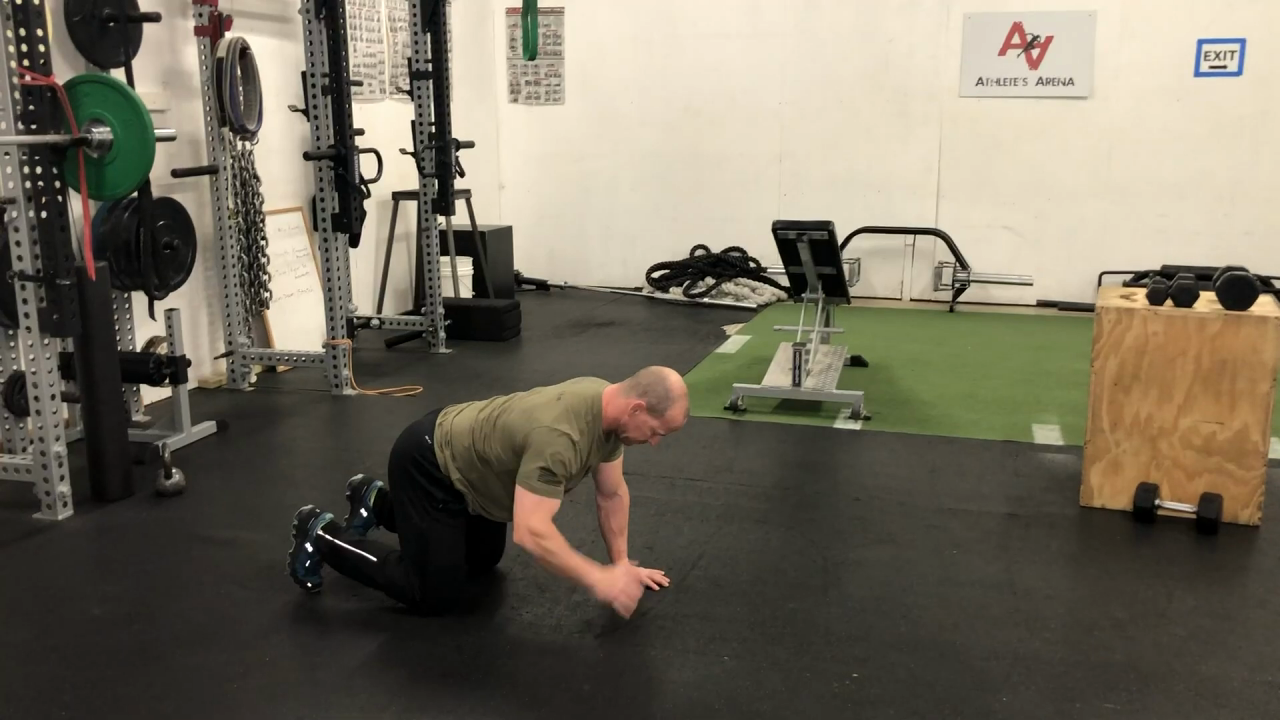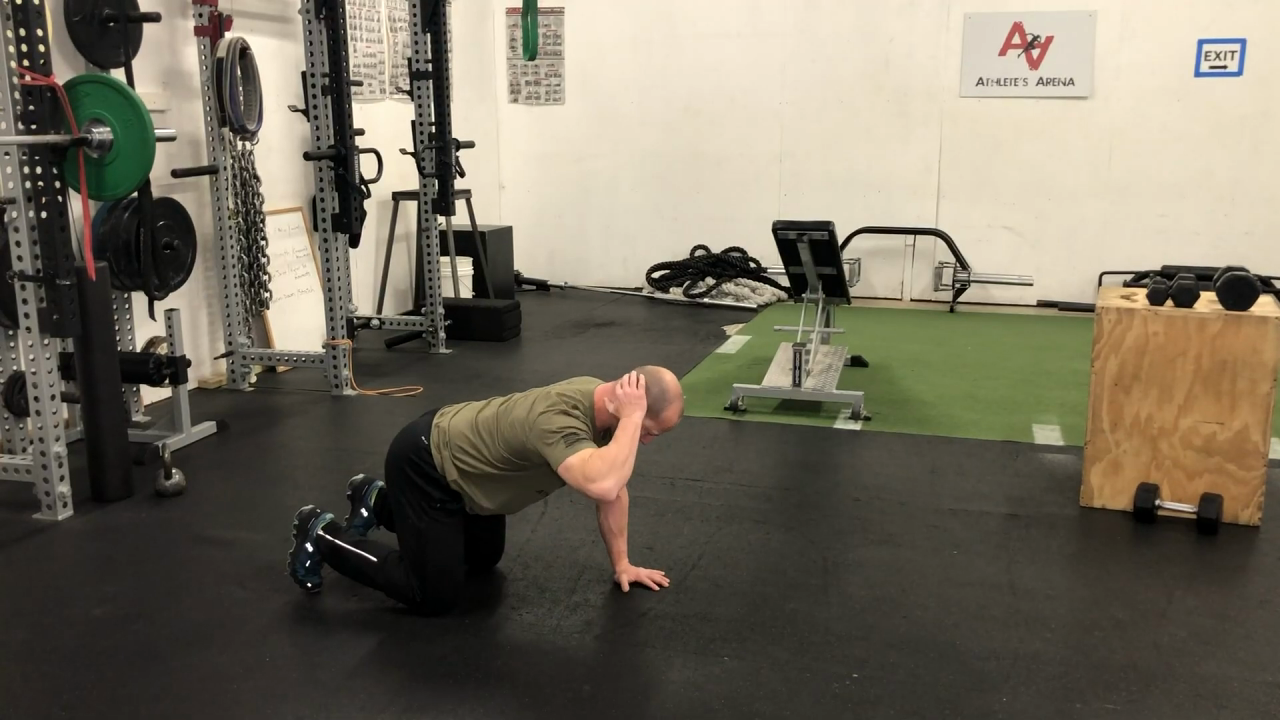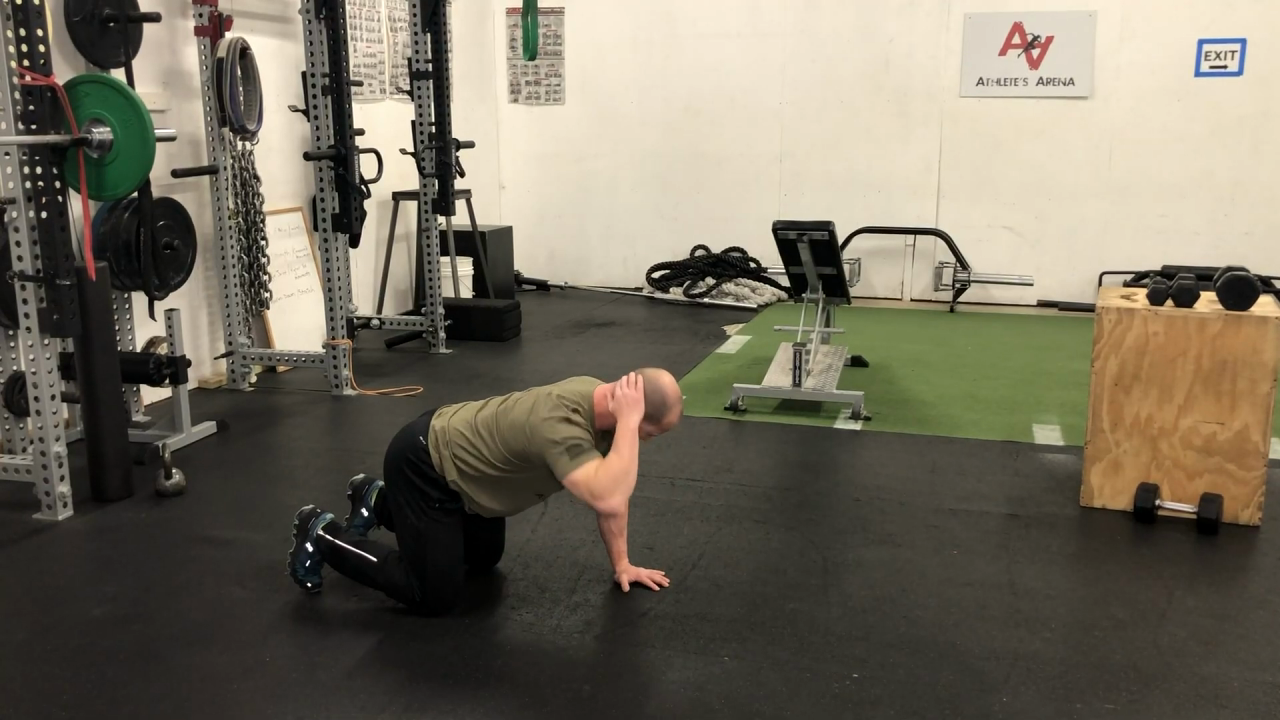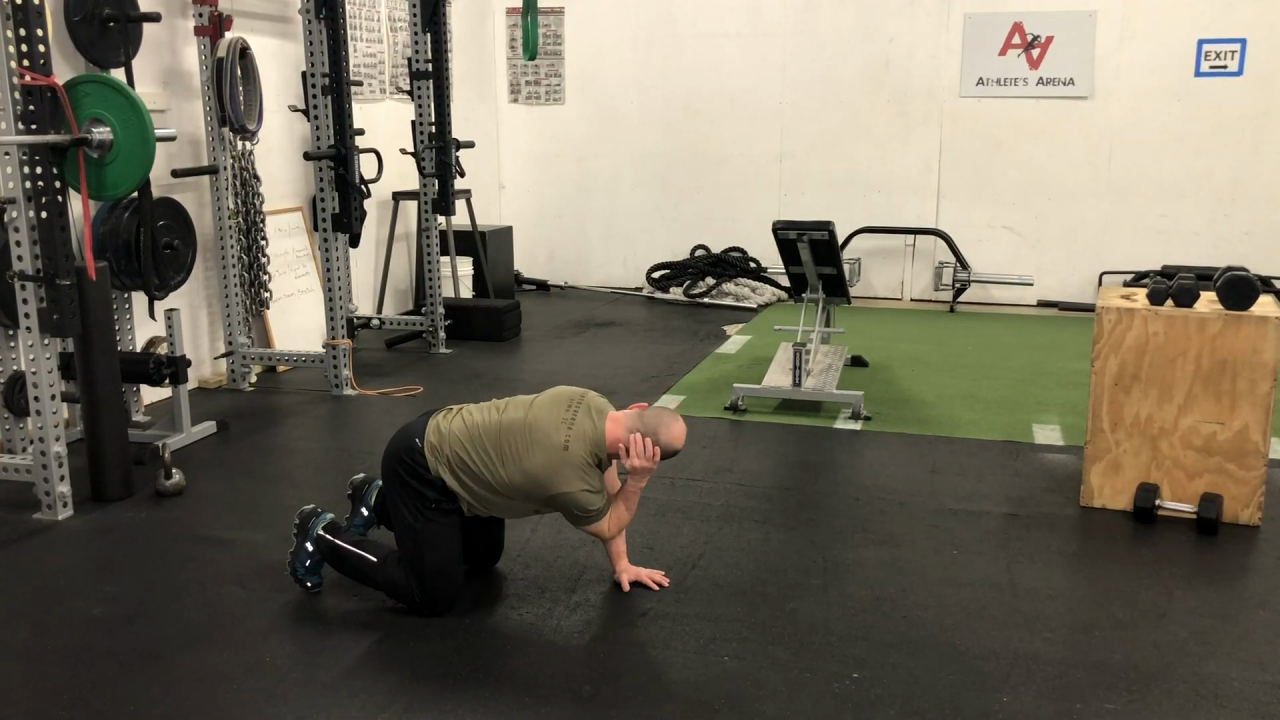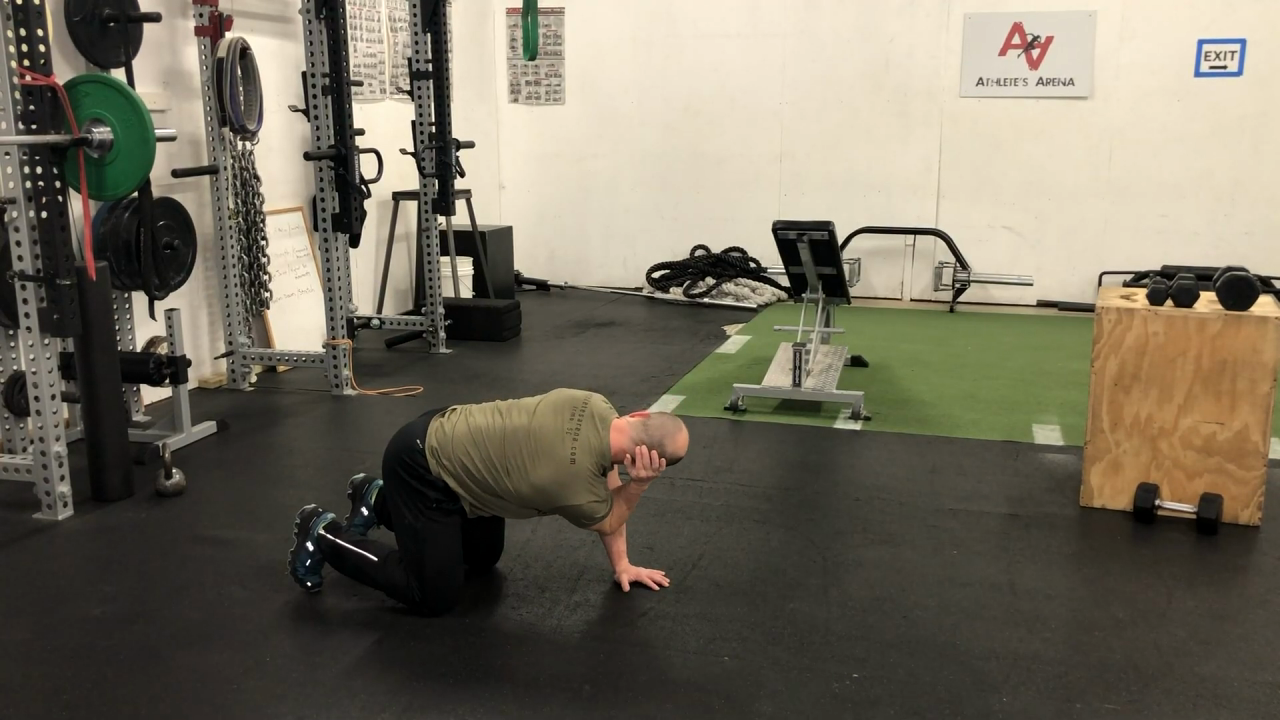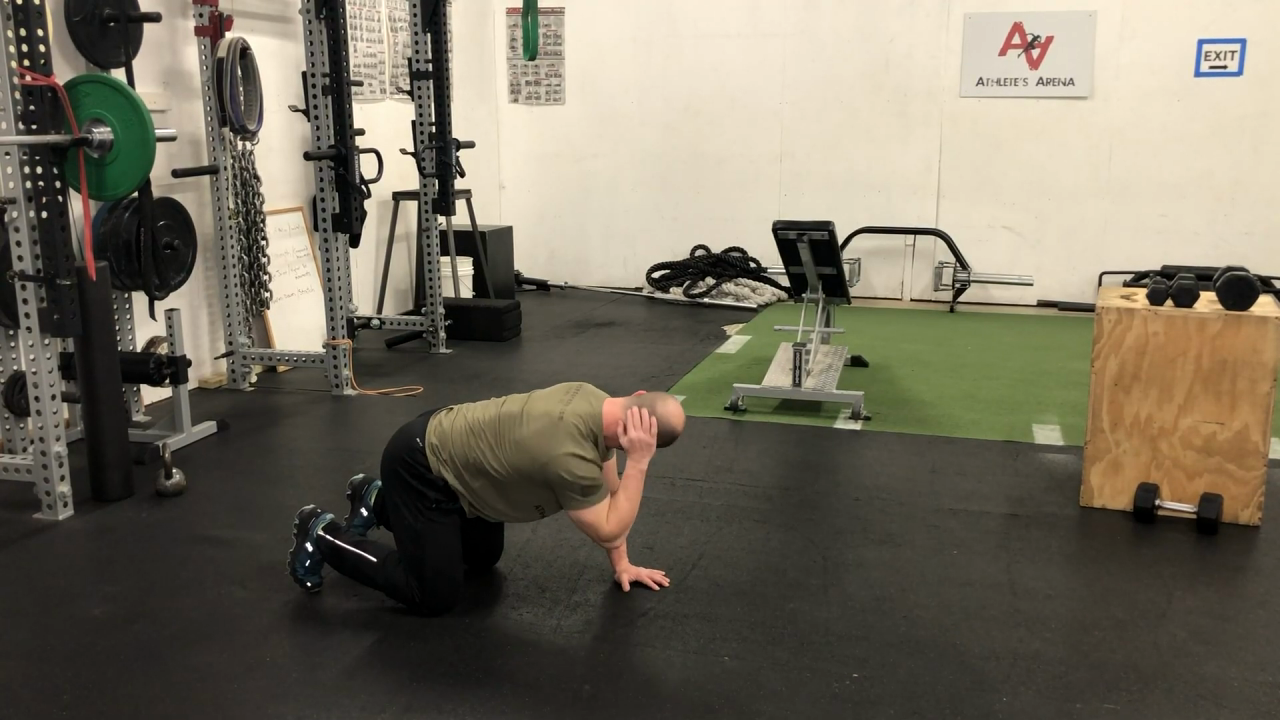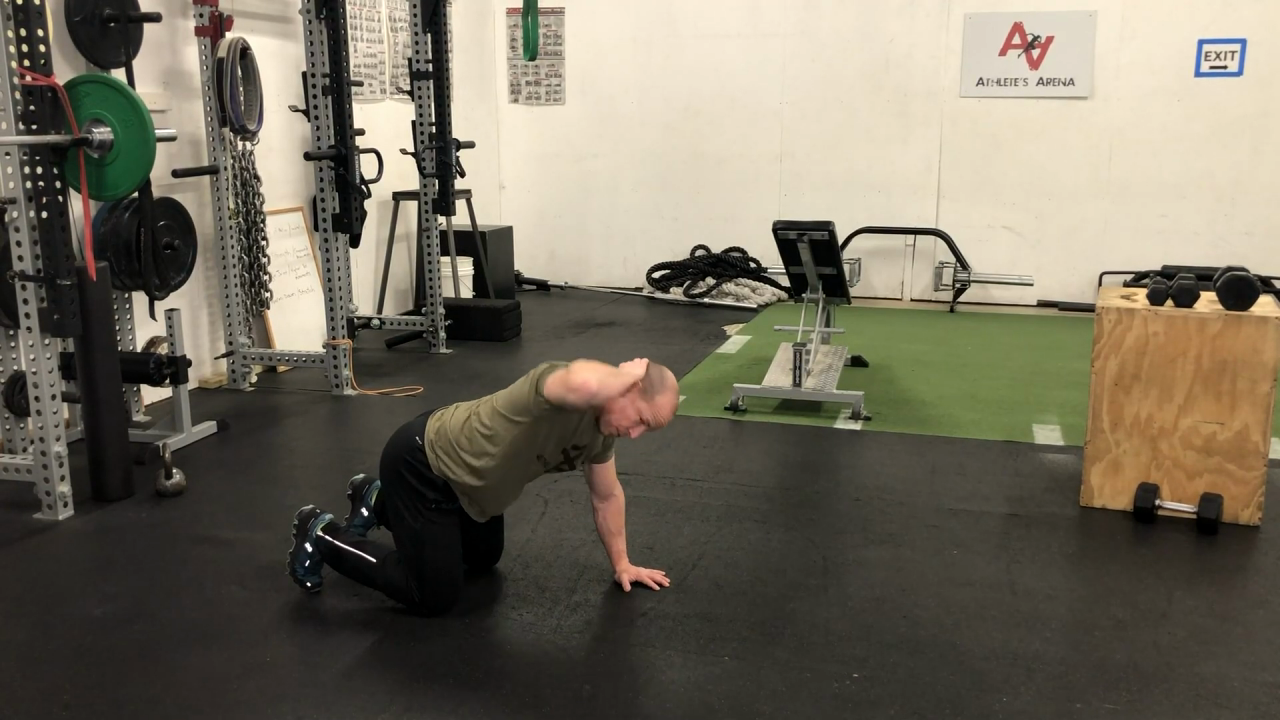
dt=0.7s
person 1, frame 1
left shoulder: (609, 408)
right shoulder: (560, 433)
left elbow: (612, 493)
right elbow: (530, 531)
left wrist: (623, 563)
right wrist: (596, 578)
left hip: (465, 456)
right hip: (428, 462)
left knee: (483, 560)
right knee: (436, 594)
left ankle: (377, 501)
right ankle: (323, 536)
person 1, frame 2
left shoulder: (602, 403)
right shoulder: (560, 420)
left elbow: (613, 490)
right elbow: (602, 486)
left wrist: (621, 563)
right wrist: (631, 418)
left hip: (459, 451)
right hip: (424, 461)
left knee: (483, 558)
right knee: (434, 595)
left ankle: (379, 501)
right ankle: (323, 538)
person 1, frame 3
left shoulder: (599, 400)
right shoulder: (561, 424)
left elbow: (611, 488)
right elbow: (610, 501)
left wrist: (622, 564)
right wrist: (629, 422)
left hip: (455, 450)
right hip: (423, 463)
left knee: (484, 558)
right knee: (434, 596)
left ankle: (379, 501)
right ankle: (323, 537)
person 1, frame 4
left shoulder: (597, 407)
right shoulder: (570, 476)
left elbow: (608, 491)
right elbow: (609, 527)
left wrist: (621, 564)
right wrist: (639, 480)
left hip: (447, 440)
right hip: (419, 466)
left knee: (484, 557)
right knee: (434, 595)
left ankle: (379, 500)
right ankle: (324, 537)
person 1, frame 5
left shoulder: (598, 409)
right shoulder: (577, 484)
left elbow: (609, 489)
right elbow: (608, 518)
left wrist: (621, 563)
right wrist: (639, 484)
left hip: (446, 434)
right hip: (420, 466)
left knee: (484, 556)
right knee: (434, 595)
left ankle: (377, 499)
right ankle: (325, 537)
person 1, frame 6
left shoulder: (595, 401)
right shoulder: (570, 451)
left elbow: (610, 490)
right elbow: (609, 532)
left wrist: (622, 565)
right wrist: (640, 461)
left hip: (449, 444)
right hip: (420, 464)
left knee: (483, 558)
right knee: (434, 595)
left ankle: (378, 500)
right ankle: (324, 537)
person 1, frame 7
left shoulder: (601, 427)
right shoulder: (569, 392)
left elbow: (606, 496)
right elbow: (582, 381)
left wrist: (622, 564)
right wrist: (628, 375)
left hip: (459, 465)
right hip: (420, 463)
left knee: (484, 558)
right knee: (435, 595)
left ankle: (377, 501)
right ankle: (324, 536)
